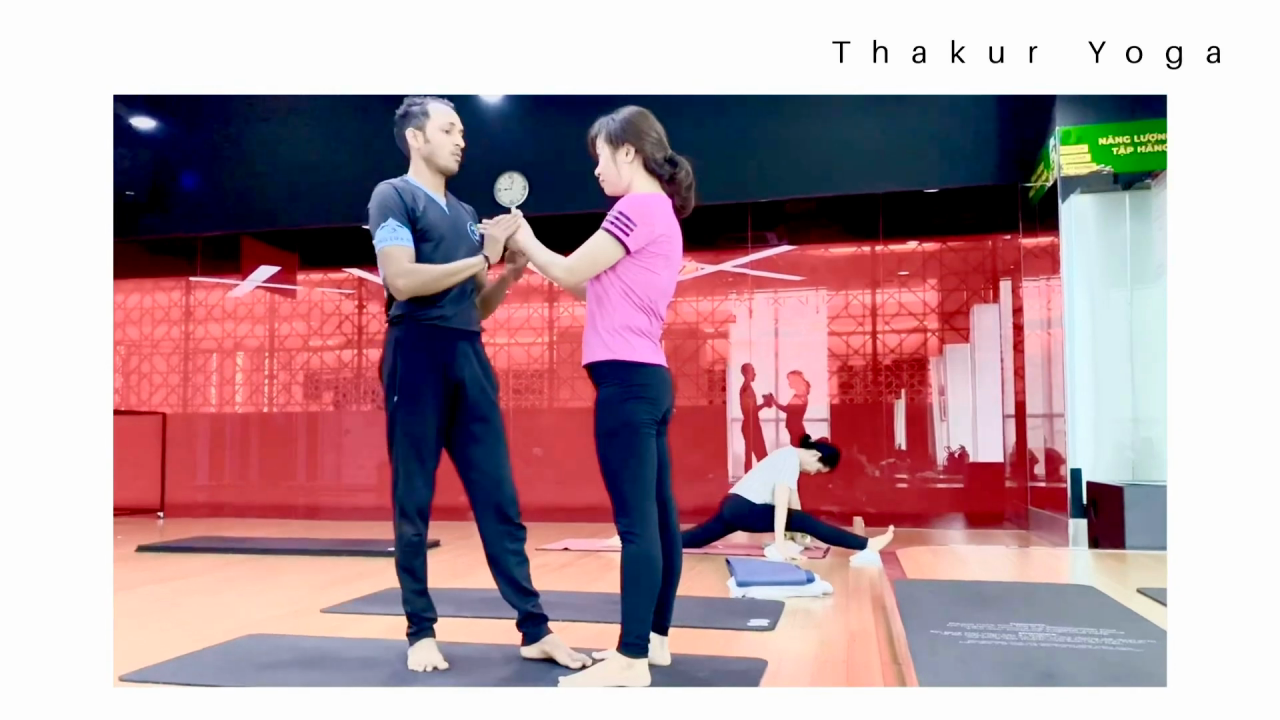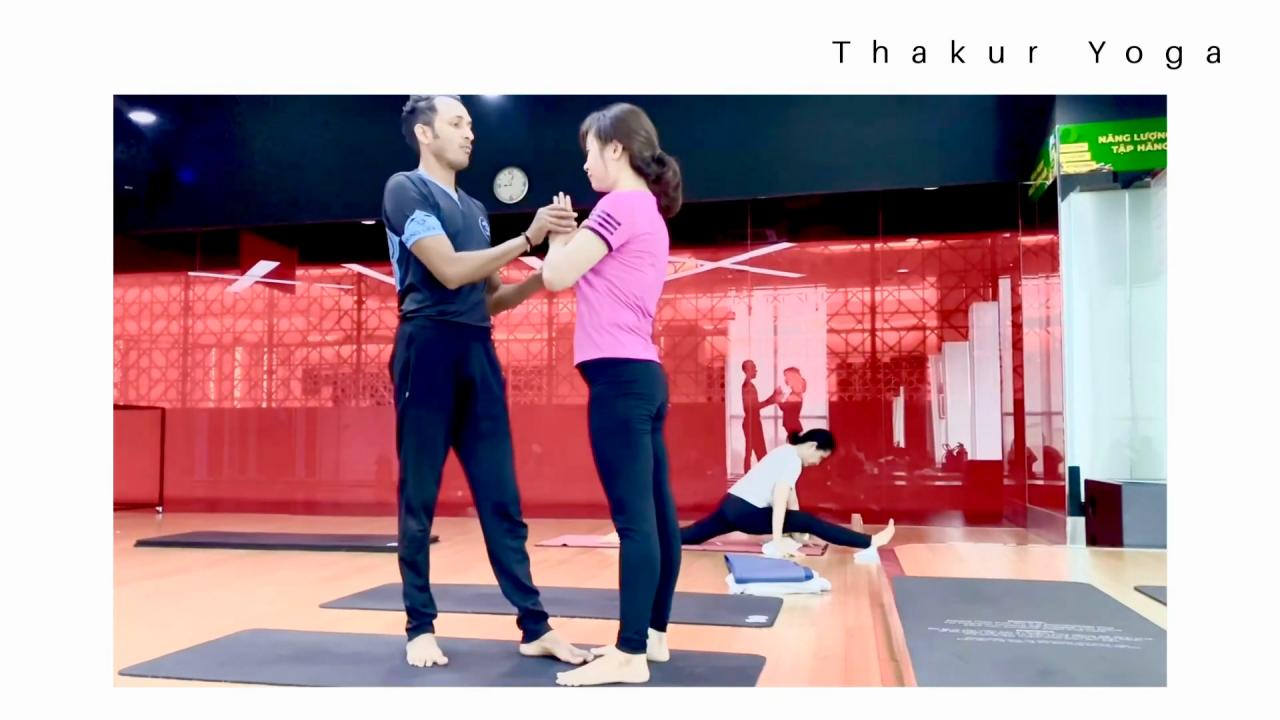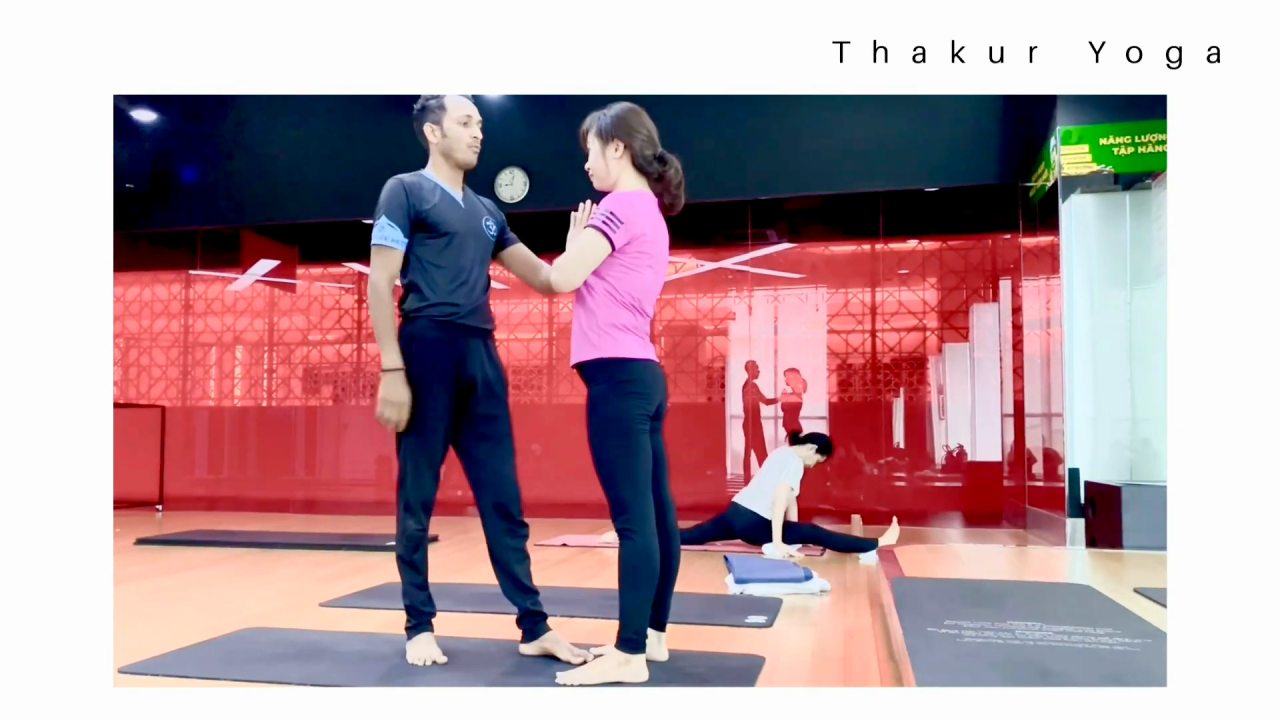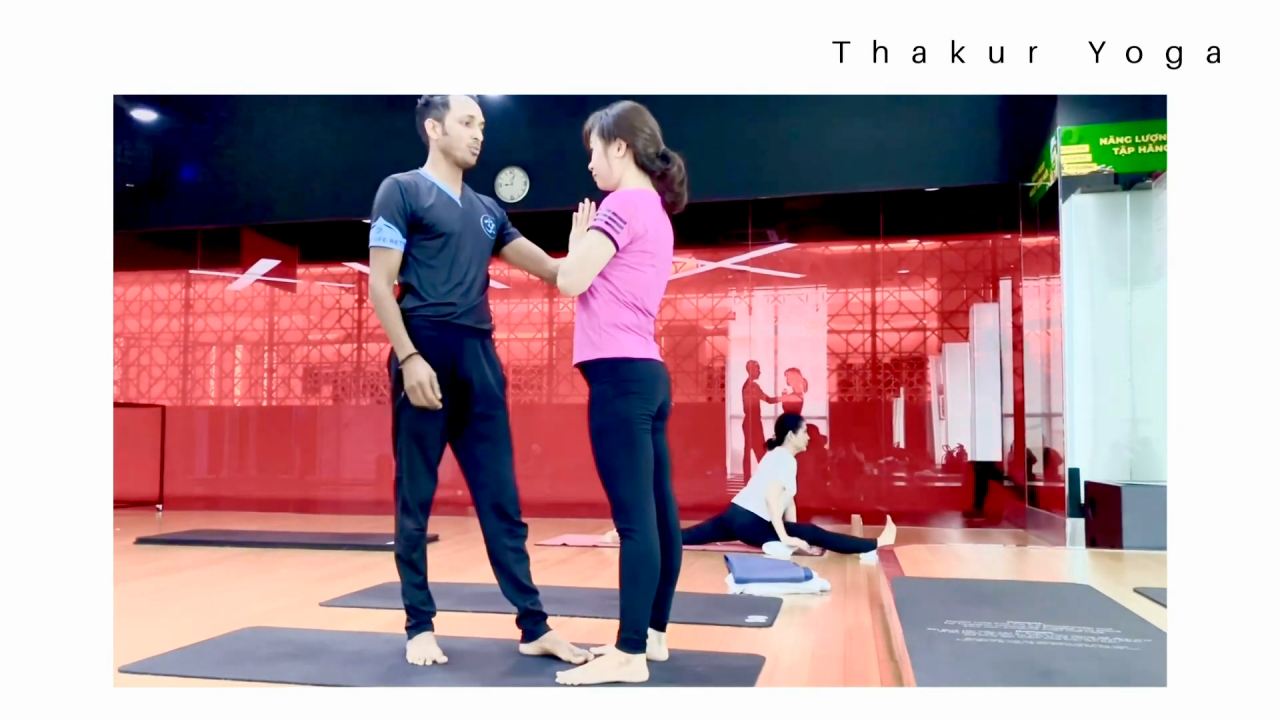
dt=1s
person 1, frame 1
left shoulder: (638, 208)
right shoulder: (660, 214)
left elbow: (572, 273)
right elbow: (593, 287)
left wrist: (525, 242)
right wrist: (530, 251)
left hip: (626, 378)
right hip: (648, 379)
left knee: (635, 521)
right knee: (658, 515)
left ankle: (631, 659)
right ankle: (653, 639)
person 1, frame 2
left shoulder: (620, 205)
right shoulder: (647, 212)
left elbow: (556, 277)
right elbow: (589, 279)
left wrist: (559, 238)
right wrist: (566, 237)
left hip: (619, 376)
right hip: (643, 375)
left knee: (633, 517)
right knee: (656, 511)
left ankle: (629, 654)
right ankle: (652, 633)
person 1, frame 3
left shoulder: (621, 206)
right shoulder: (650, 211)
left elbow: (563, 278)
left wrist: (575, 240)
right wrist: (582, 244)
left hip: (617, 374)
right hip: (643, 374)
left knee: (632, 517)
right knee: (656, 512)
left ankle: (629, 654)
right ankle: (651, 634)
person 1, frame 4
left shoulder: (623, 204)
right shoulder: (655, 211)
left elbow: (571, 281)
left wrist: (578, 239)
right wrist: (587, 243)
left hip: (620, 373)
right hip: (646, 373)
left knee: (633, 517)
right knee: (657, 511)
left ankle: (629, 654)
right ankle: (651, 634)
person 2, frame 1
left shoulder: (465, 213)
right shoulder: (393, 196)
right elbow: (401, 281)
left wrist: (509, 268)
right wrist: (483, 258)
left hip: (469, 356)
right hip: (417, 353)
left knee: (498, 497)
right knee: (414, 502)
left ankle: (534, 630)
right ankle: (420, 632)
person 2, frame 2
left shoulder: (474, 208)
right shoulder: (405, 189)
right elbow: (450, 271)
left wrist: (545, 271)
right wrist: (528, 238)
left hip: (479, 352)
right hip: (428, 348)
left knee: (502, 496)
right knee: (419, 497)
left ankle: (533, 626)
right ankle: (420, 627)
person 2, frame 3
left shoulder: (486, 210)
right shoulder: (405, 191)
left elbow: (544, 277)
right elbow: (380, 283)
right wrist: (392, 370)
left hip: (480, 355)
right hip: (429, 356)
left knee: (503, 497)
right knee: (417, 497)
left ankle: (534, 626)
right ankle: (419, 626)
person 2, frame 4
left shoulder: (486, 208)
right shoulder: (401, 191)
left elbow: (551, 270)
right elbow: (380, 285)
right wrist: (409, 358)
left hip: (480, 356)
right hip: (425, 352)
left knee: (501, 498)
right knee: (415, 498)
left ankle: (533, 627)
right ankle: (419, 626)
person 3, frame 1
left shoulder: (791, 458)
right shoulder: (790, 460)
left elbow: (793, 500)
right elbow: (781, 504)
left wrist: (797, 536)
right wrist: (780, 544)
left hip: (733, 507)
right hip: (744, 509)
left knee: (695, 540)
right knee: (807, 522)
right ankle: (867, 545)
person 3, frame 2
left shoulder: (787, 453)
right shoulder: (792, 459)
left elbow: (790, 498)
right elbow: (780, 501)
left wrist: (795, 532)
right wrist: (778, 542)
left hip: (732, 505)
right hip: (746, 511)
left knee: (695, 535)
right knee: (810, 522)
right ankle: (870, 542)
person 3, frame 3
left shoulder: (783, 453)
right shoulder: (794, 462)
left elbow: (789, 498)
right elbow: (780, 500)
left wrist: (795, 533)
right wrist: (778, 542)
left hip: (736, 513)
right hip: (751, 522)
left knee: (695, 536)
right knee: (815, 534)
person 3, frame 4
left shoulder: (777, 455)
right shoulder: (785, 460)
left elbow: (788, 499)
right elbow: (772, 497)
left wrist: (793, 532)
right wrist: (784, 536)
left hip: (736, 515)
right hip: (750, 522)
left knee: (689, 537)
right knee: (814, 535)
right ankle: (876, 544)
